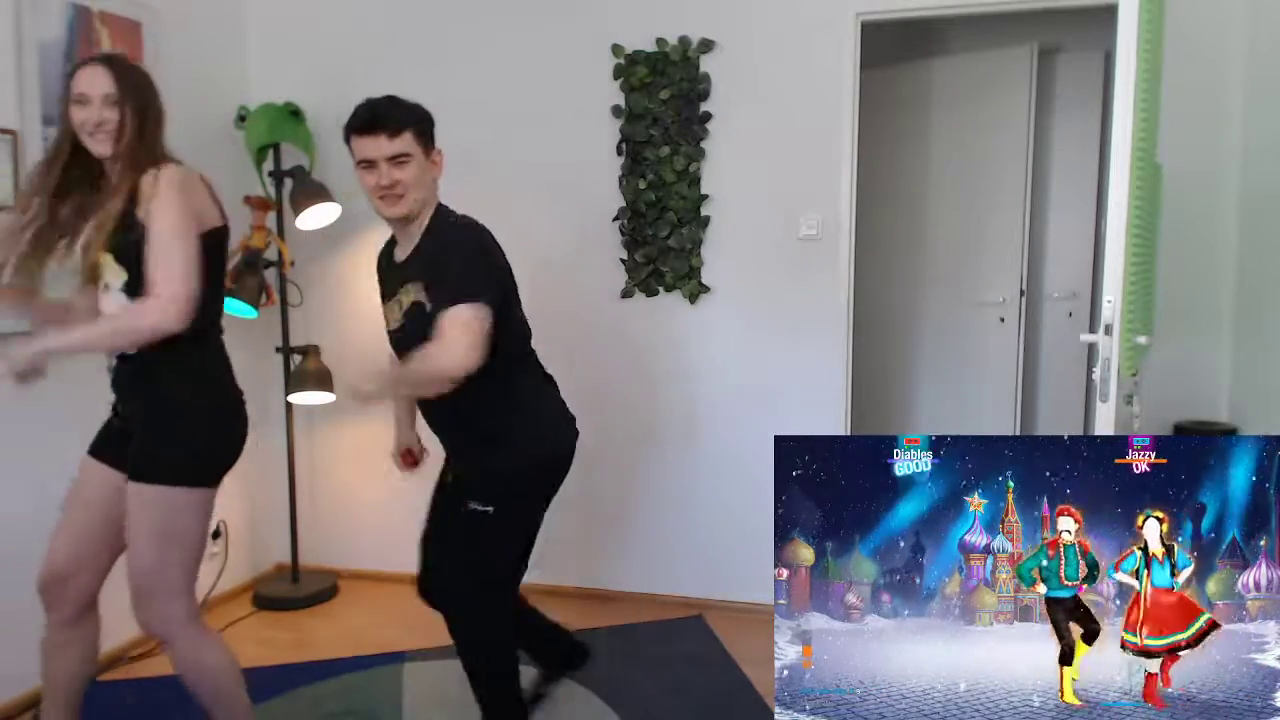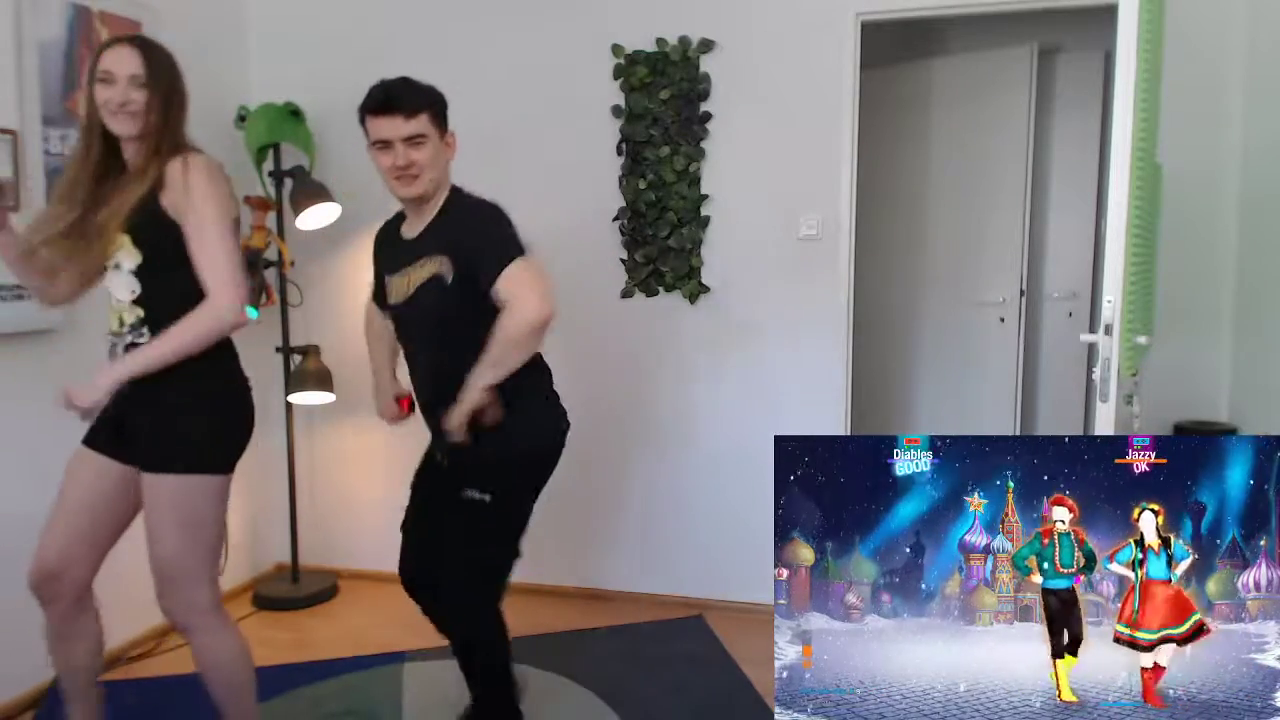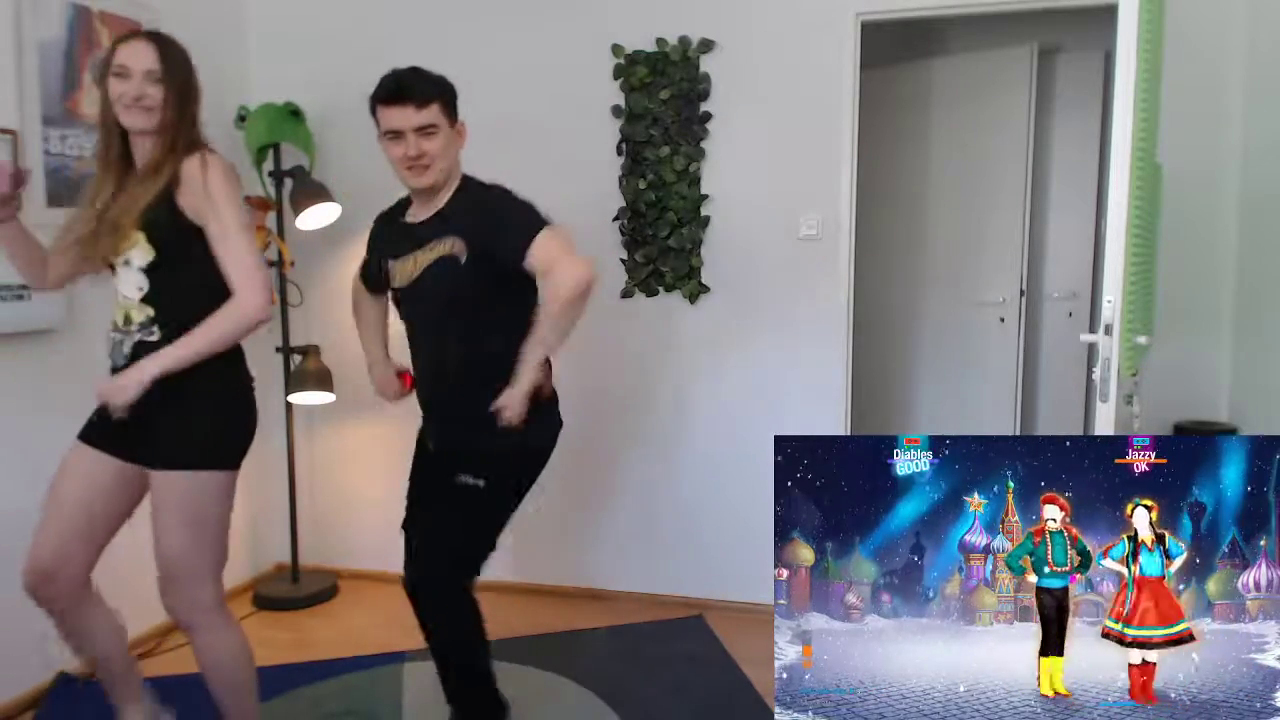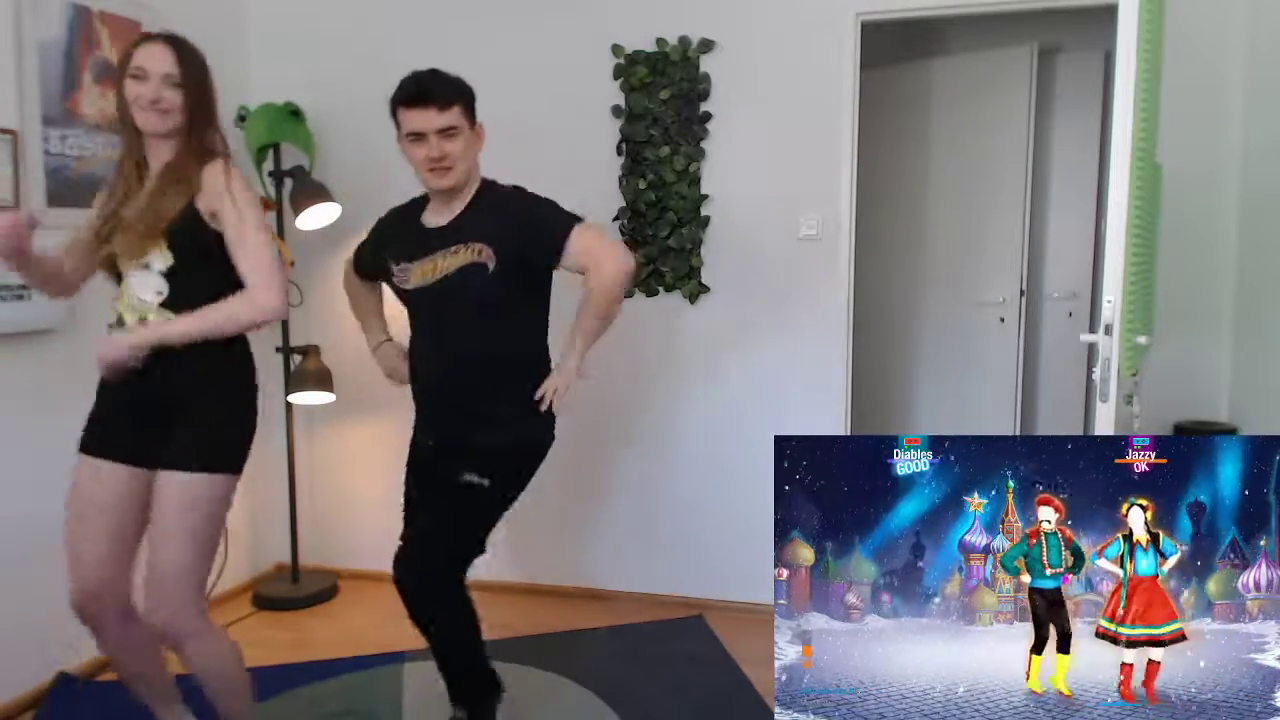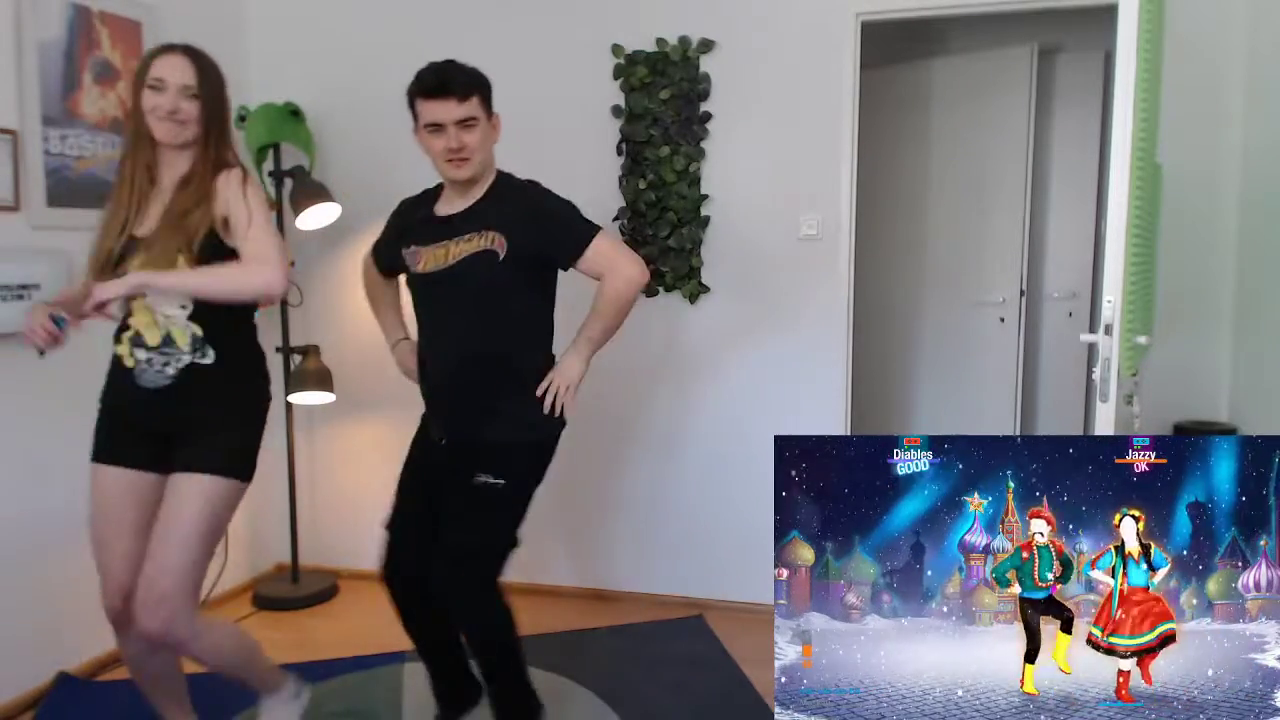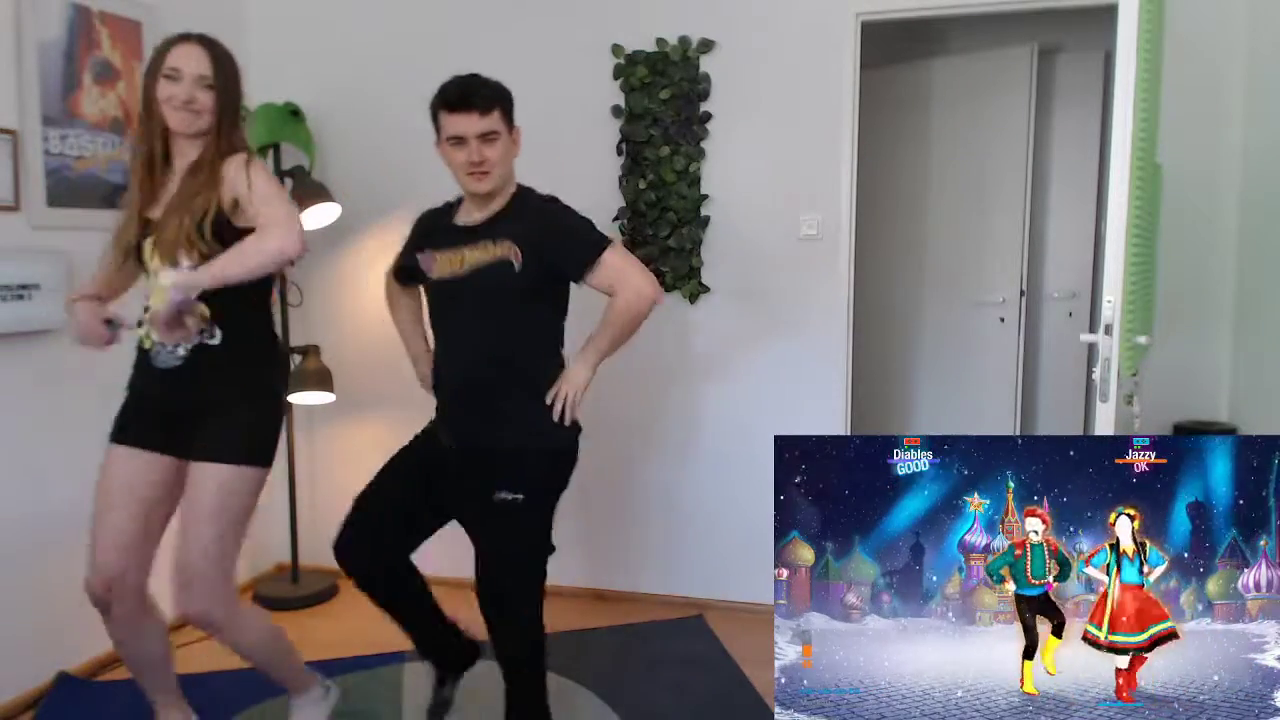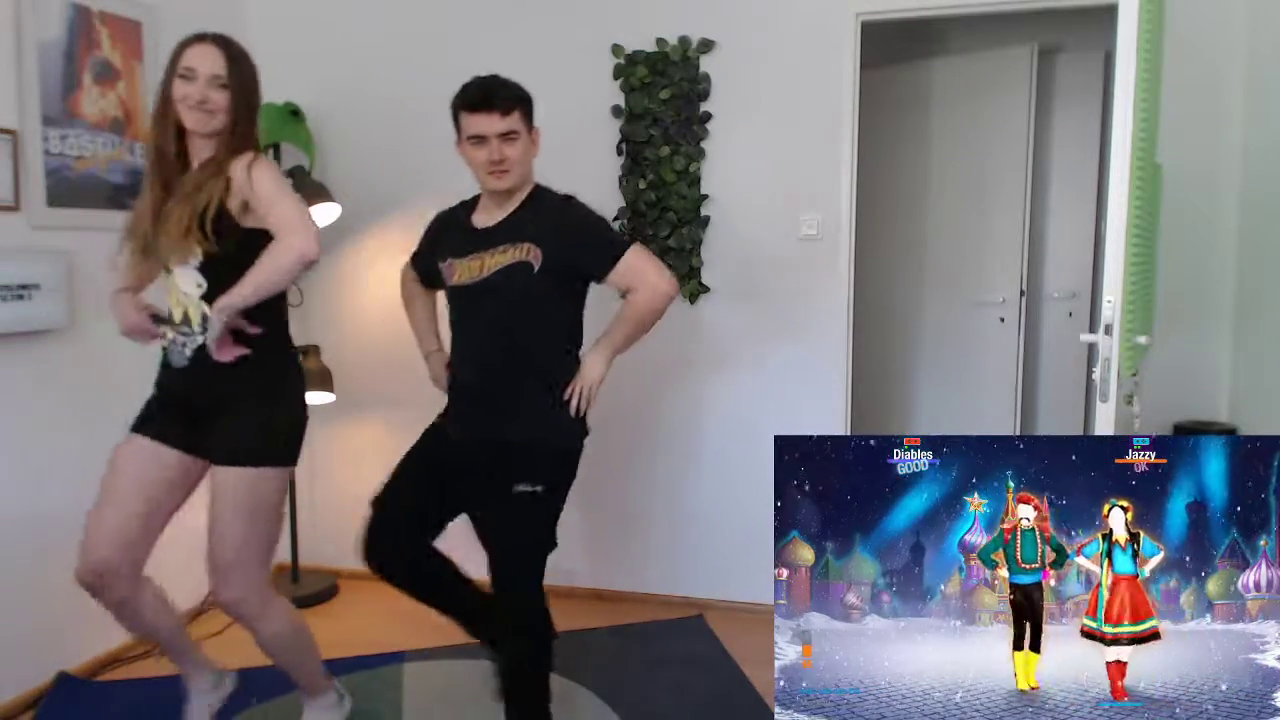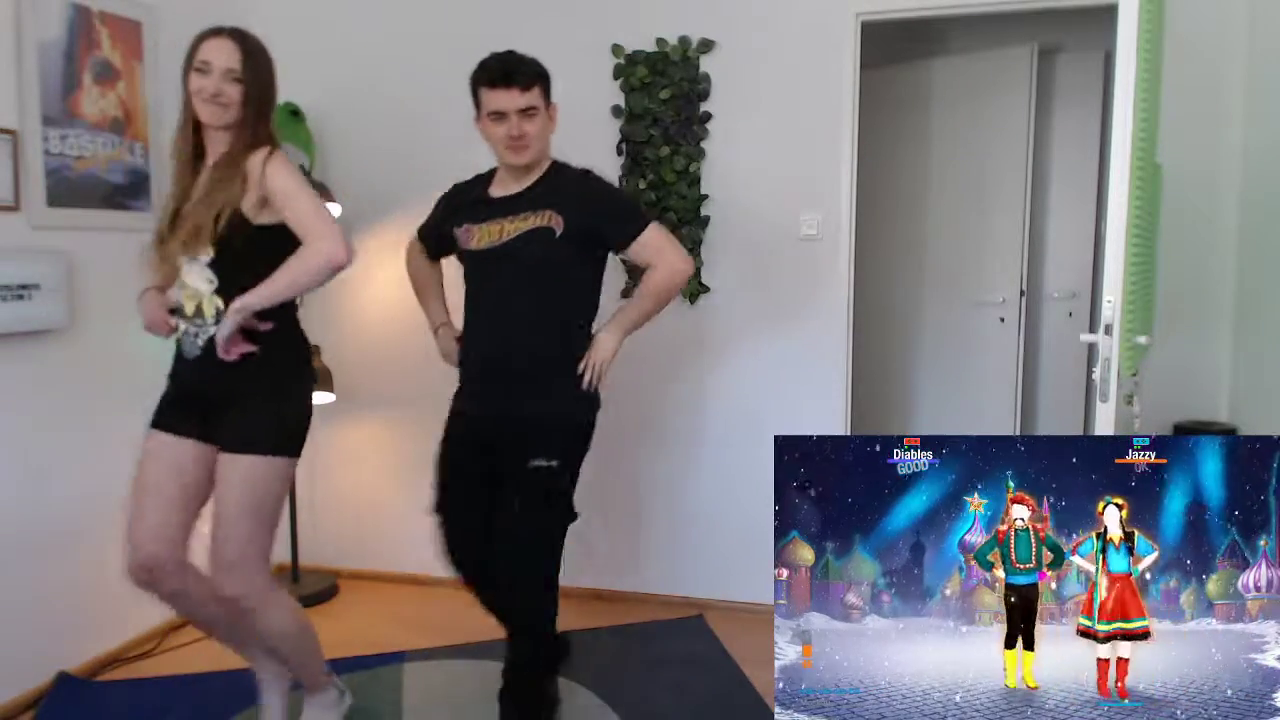
dt=0.1s
person 1, frame 1
left shoulder: (167, 183)
right shoulder: (106, 204)
left elbow: (167, 312)
right elbow: (92, 318)
left hip: (189, 411)
right hip: (138, 414)
left knee: (164, 615)
right knee: (62, 584)
person 1, frame 2
left shoulder: (190, 173)
right shoulder: (113, 188)
left elbow: (228, 306)
right elbow: (55, 287)
left wrist: (115, 372)
left hip: (196, 404)
right hip: (135, 406)
left knee: (189, 605)
person 1, frame 3
left shoulder: (199, 171)
right shoulder: (116, 182)
left elbow: (254, 300)
left wrist: (147, 369)
left hip: (201, 401)
right hip: (129, 401)
left knee: (193, 602)
person 1, frame 4
left shoulder: (217, 179)
right shoulder: (127, 186)
left elbow: (268, 299)
right elbow: (65, 278)
left wrist: (147, 337)
left hip: (206, 402)
right hip: (127, 401)
left knee: (167, 612)
right knee: (95, 598)
person 1, frame 5
left shoulder: (231, 185)
right shoulder: (130, 192)
left elbow: (271, 278)
right elbow: (98, 288)
left wrist: (147, 282)
right wrist: (50, 311)
left hip: (217, 410)
right hip: (130, 408)
left knee: (161, 611)
right knee: (121, 603)
person 1, frame 6
left shoulder: (238, 170)
right shoulder: (150, 181)
left elbow: (285, 240)
right elbow: (121, 273)
left wrist: (182, 283)
right wrist: (85, 303)
left hip: (238, 395)
right hip: (156, 392)
left knee: (205, 599)
right knee: (109, 583)
person 1, frame 7
left shoulder: (248, 171)
right shoulder: (171, 178)
left elbow: (303, 245)
right elbow: (141, 266)
left wrist: (227, 310)
right wrist: (127, 301)
left hip: (255, 393)
right hip: (180, 390)
left knee: (239, 587)
right knee: (100, 565)
person 1, frame 8
left shoulder: (265, 167)
right shoulder: (194, 173)
left elbow: (332, 248)
left wrist: (242, 309)
right wrist: (153, 298)
left hip: (264, 386)
right hip: (193, 382)
left knee: (237, 582)
right knee: (151, 560)
right ankle: (267, 660)
person 2, frame 1
left shoulder: (461, 246)
right shoulder: (392, 258)
left elbow: (454, 358)
left wrist: (386, 384)
right wrist: (405, 423)
left hip: (525, 447)
right hip: (475, 450)
left knee: (472, 594)
right knee: (439, 581)
right ankle: (557, 651)
person 2, frame 2
left shoulder: (478, 224)
right shoulder: (388, 240)
left elbow: (534, 307)
right elbow: (381, 310)
left wrist: (479, 384)
right wrist: (385, 385)
left hip: (515, 438)
right hip: (456, 441)
left knee: (461, 585)
right knee: (420, 571)
person 2, frame 3
left shoulder: (491, 210)
right shoulder: (388, 230)
left elbow: (573, 274)
right elbow: (365, 292)
left wrist: (530, 367)
right wrist: (377, 358)
left hip: (505, 432)
right hip: (442, 433)
left knee: (432, 576)
right knee: (427, 574)
person 2, frame 4
left shoulder: (515, 213)
right shoulder: (395, 230)
left elbow: (613, 263)
right elbow: (356, 277)
left wrist: (570, 361)
right wrist: (382, 345)
left hip: (506, 433)
right hip: (437, 432)
left knee: (420, 570)
right knee: (425, 571)
person 2, frame 5
left shoulder: (530, 208)
right shoulder: (410, 217)
left elbow: (628, 275)
right elbow: (376, 272)
left wrist: (576, 355)
right wrist: (399, 342)
left hip: (513, 434)
right hip: (441, 429)
left knee: (467, 581)
right knee: (405, 572)
person 2, frame 6
left shoulder: (543, 221)
right shoulder: (431, 228)
left elbow: (640, 289)
right elbow: (401, 282)
left wrist: (584, 364)
right wrist: (419, 353)
left hip: (524, 445)
right hip: (451, 436)
left knee: (508, 593)
right knee: (360, 548)
right ankle: (450, 652)
person 2, frame 7
left shoulder: (562, 221)
right shoulder: (447, 229)
left elbow: (657, 287)
right elbow: (416, 285)
left wrist: (599, 358)
right wrist: (432, 350)
left hip: (538, 436)
right hip: (462, 428)
left knee: (518, 582)
right knee: (388, 545)
right ankle: (498, 628)
person 2, frame 8
left shoulder: (582, 194)
right shoulder: (461, 202)
left elbow: (674, 265)
right elbow: (419, 254)
left wrist: (612, 333)
right wrist: (441, 326)
left hip: (553, 413)
right hip: (477, 405)
left knee: (527, 559)
right knee: (468, 546)
right ankle: (538, 644)
person 3, frame 1
left shoulder: (1172, 549)
right shoulder: (1138, 553)
left elbow: (1190, 563)
right elbow: (1115, 571)
left wrist: (1179, 581)
right wrist: (1136, 584)
left hip: (1171, 601)
right hip: (1150, 603)
left knee: (1188, 636)
right knee: (1154, 649)
left ankle: (1166, 663)
right ankle: (1150, 693)
person 3, frame 2
left shoulder: (1169, 542)
right shoulder: (1134, 545)
left elbow: (1188, 556)
right elbow: (1110, 562)
left wrist: (1176, 574)
right wrist: (1132, 575)
left hip: (1167, 594)
right hip: (1145, 596)
left knee: (1169, 640)
right knee: (1148, 644)
left ankle: (1153, 682)
right ankle: (1149, 692)
person 3, frame 3
left shoulder: (1163, 538)
right shoulder: (1128, 541)
left elbow: (1182, 553)
right elbow: (1103, 558)
left wrist: (1170, 571)
right wrist: (1125, 571)
left hip: (1159, 593)
right hip: (1137, 593)
left knee: (1159, 639)
right knee: (1137, 641)
left ankle: (1146, 684)
right ankle: (1136, 687)
person 3, frame 4
left shoulder: (1157, 538)
right shoulder: (1122, 540)
left elbow: (1175, 552)
right elbow: (1098, 557)
left wrist: (1163, 571)
right wrist: (1119, 571)
left hip: (1153, 592)
right hip: (1132, 592)
left knee: (1159, 640)
right knee: (1131, 640)
left ankle: (1149, 684)
right ankle: (1124, 685)
person 3, frame 5
left shoulder: (1149, 549)
right shoulder: (1114, 552)
left elbow: (1166, 563)
right elbow: (1091, 569)
left wrist: (1154, 581)
right wrist: (1112, 582)
left hip: (1144, 600)
right hip: (1124, 601)
left knee: (1161, 634)
right knee: (1127, 647)
left ankle: (1143, 664)
right ankle: (1121, 689)
person 3, frame 6
left shoulder: (1144, 547)
right shoulder: (1109, 549)
left elbow: (1163, 562)
right elbow: (1086, 566)
left wrist: (1150, 580)
right wrist: (1106, 579)
left hip: (1139, 599)
right hip: (1118, 600)
left knee: (1157, 634)
right knee: (1124, 645)
left ankle: (1132, 669)
right ankle: (1121, 690)
person 3, frame 7
left shoulder: (1138, 538)
right shoulder: (1102, 540)
left elbow: (1159, 552)
right elbow: (1078, 555)
left wrist: (1144, 571)
right wrist: (1097, 569)
left hip: (1132, 591)
right hip: (1111, 590)
left knee: (1130, 639)
right knee: (1112, 638)
left ankle: (1119, 683)
right ankle: (1114, 685)
person 3, frame 8
left shoulder: (1133, 537)
right shoulder: (1096, 538)
left elbow: (1153, 552)
right elbow: (1073, 554)
left wrist: (1138, 569)
right wrist: (1092, 568)
left hip: (1126, 589)
right hip: (1105, 589)
left knee: (1125, 637)
right knee: (1105, 636)
left ankle: (1121, 683)
right ankle: (1102, 681)
person 4, frame 1
left shoulder: (1082, 546)
right shoulder: (1049, 547)
left elbow: (1094, 567)
right elbow: (1023, 568)
left wrist: (1086, 583)
right wrist: (1036, 585)
left hip: (1073, 599)
right hip: (1054, 601)
left knee: (1094, 628)
right knee: (1067, 643)
left ankle: (1072, 662)
right ankle: (1066, 691)
person 4, frame 2
left shoulder: (1078, 537)
right shoulder: (1044, 536)
left elbow: (1091, 558)
right elbow: (1018, 558)
left wrist: (1083, 574)
right wrist: (1032, 575)
left hip: (1069, 592)
right hip: (1050, 592)
left knee: (1076, 637)
right knee: (1057, 637)
left ankle: (1059, 672)
right ankle: (1062, 689)
person 4, frame 3
left shoulder: (1071, 535)
right shoulder: (1036, 536)
left elbow: (1086, 556)
right elbow: (1011, 559)
left wrist: (1078, 572)
right wrist: (1027, 575)
left hip: (1063, 591)
right hip: (1045, 591)
left knee: (1060, 637)
right knee: (1050, 635)
left ankle: (1057, 681)
right ankle: (1044, 680)
person 4, frame 4
left shoulder: (1065, 536)
right shoulder: (1031, 537)
left elbow: (1080, 556)
right elbow: (1006, 559)
left wrist: (1071, 573)
right wrist: (1021, 575)
left hip: (1056, 591)
right hip: (1037, 592)
left knee: (1065, 632)
right knee: (1042, 635)
left ankle: (1060, 679)
right ankle: (1032, 677)
person 4, frame 5
left shoulder: (1056, 548)
right shoulder: (1023, 550)
left elbow: (1068, 566)
right elbow: (997, 571)
left wrist: (1059, 582)
right wrist: (1011, 586)
left hip: (1046, 598)
right hip: (1028, 601)
left knee: (1068, 616)
right knee: (1034, 643)
left ankle: (1059, 655)
right ankle: (1026, 683)
person 4, frame 6
left shoulder: (1051, 546)
right shoulder: (1017, 548)
left elbow: (1066, 565)
right elbow: (991, 568)
left wrist: (1057, 580)
right wrist: (1005, 583)
left hip: (1042, 596)
right hip: (1023, 598)
left knee: (1060, 620)
right knee: (1032, 640)
left ankle: (1048, 656)
right ankle: (1027, 682)
person 4, frame 7
left shoulder: (1044, 532)
right shoulder: (1007, 533)
left elbow: (1062, 553)
right elbow: (983, 553)
left wrist: (1051, 568)
right wrist: (997, 569)
left hip: (1036, 587)
right hip: (1016, 587)
left knee: (1037, 630)
right knee: (1020, 630)
left ankle: (1031, 675)
right ankle: (1020, 676)
person 4, frame 8
left shoulder: (1039, 533)
right shoulder: (1002, 534)
left elbow: (1060, 553)
right elbow: (979, 554)
left wrist: (1048, 569)
right wrist: (994, 570)
left hip: (1032, 587)
right hip: (1012, 587)
left knee: (1029, 630)
right knee: (1013, 629)
left ankle: (1028, 674)
right ankle: (1010, 673)
